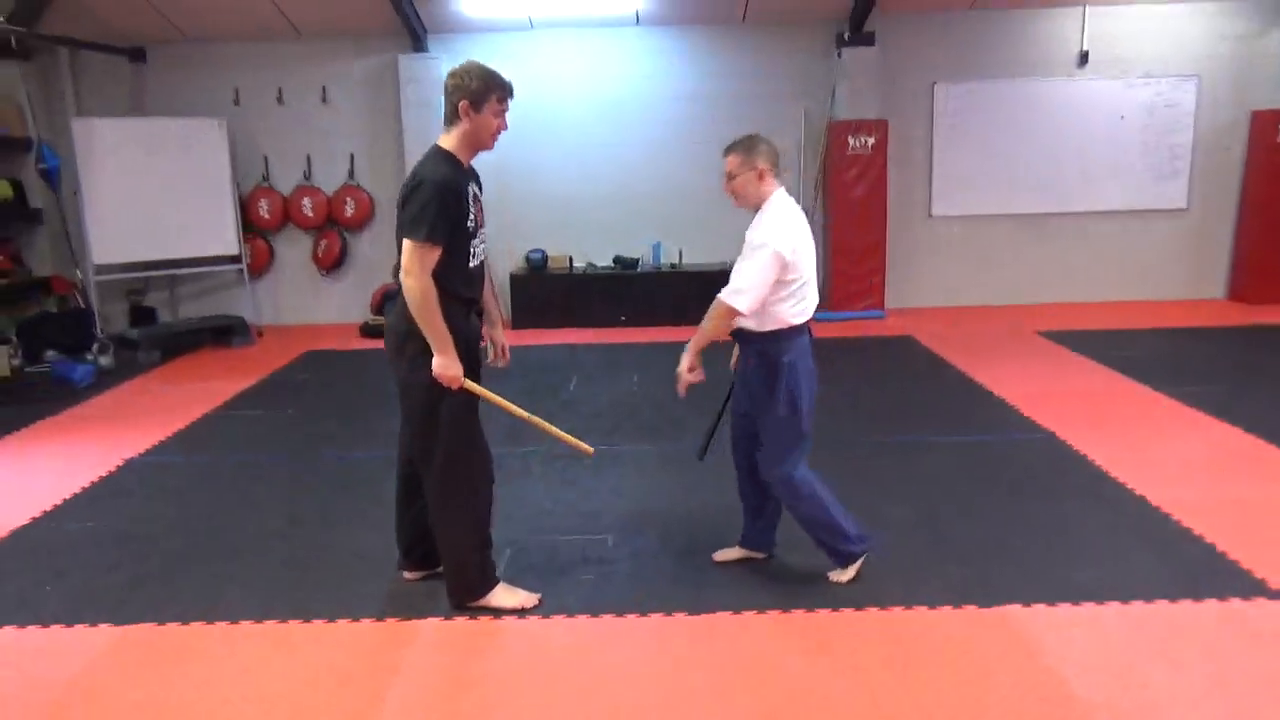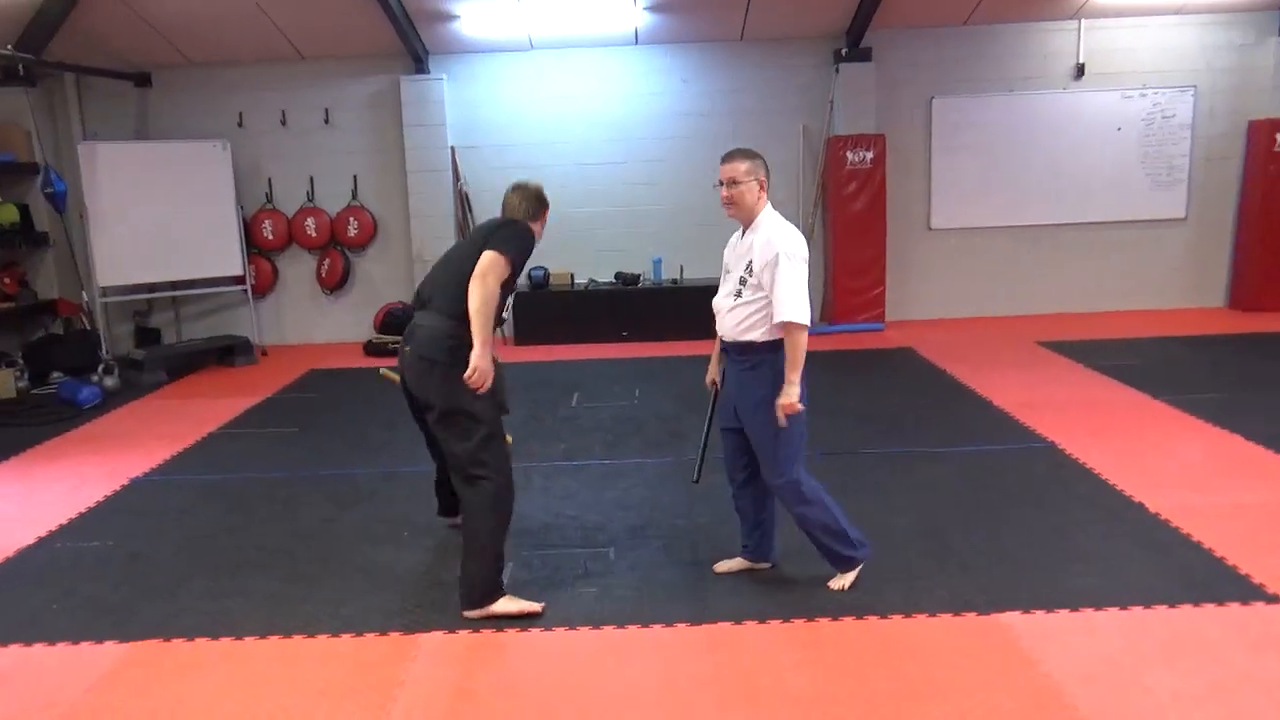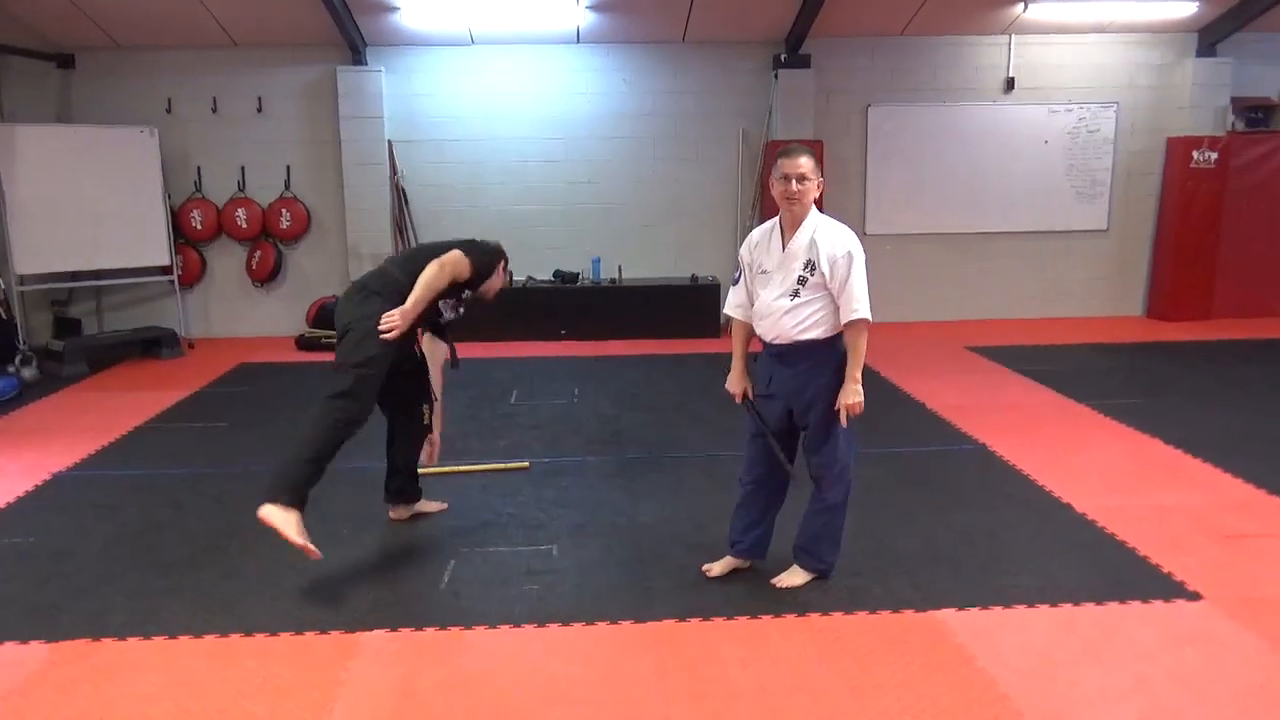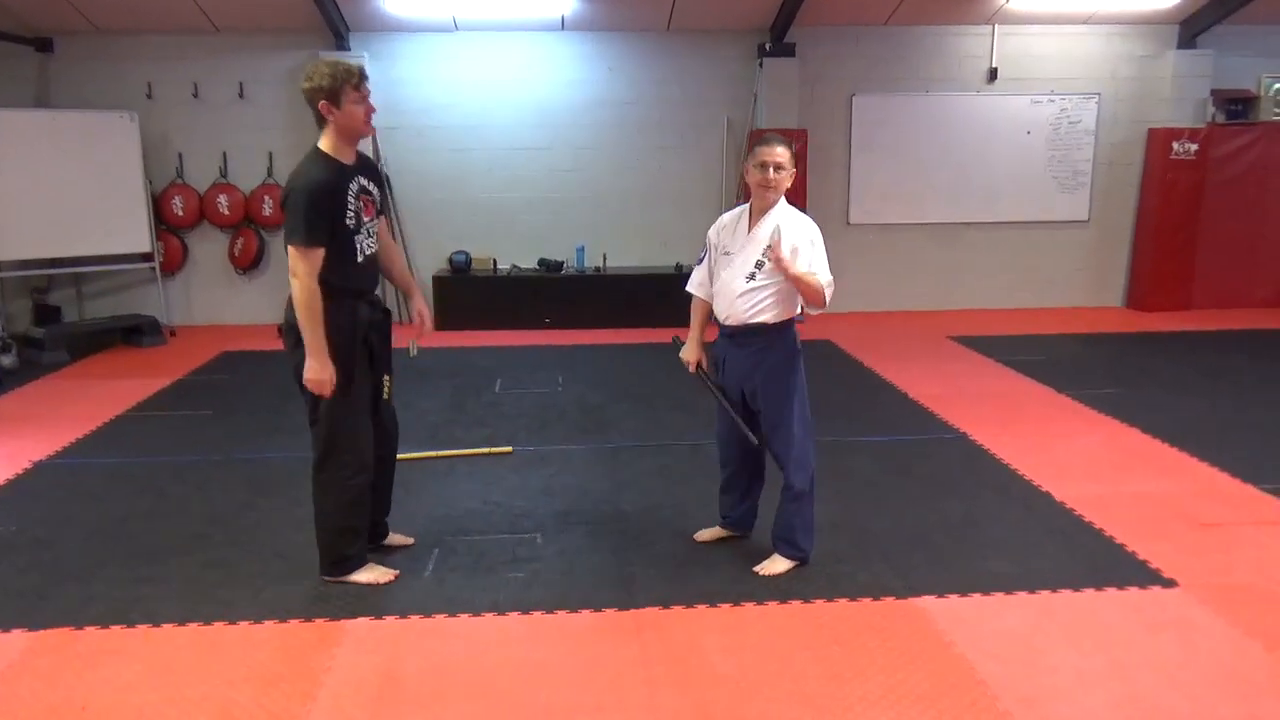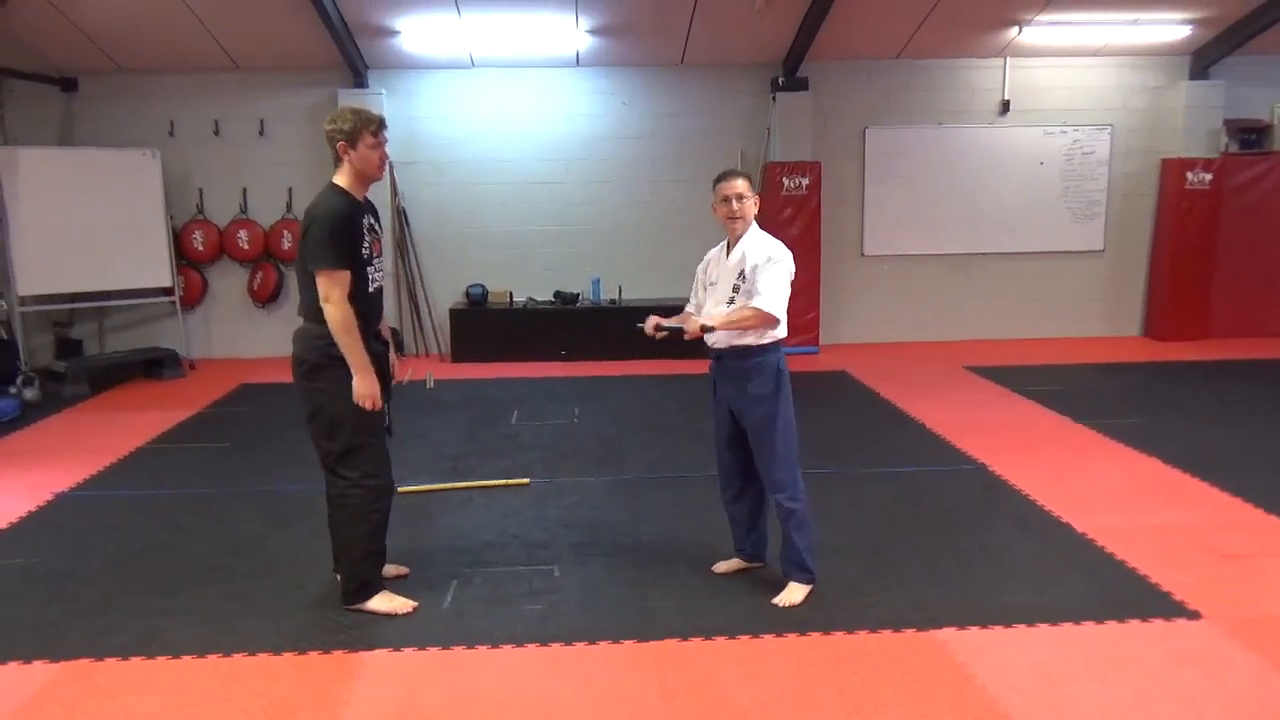
dt=1s
person 1, frame 1
left shoulder: (466, 175)
right shoulder: (435, 181)
right elbow: (415, 273)
left wrist: (492, 323)
right wrist: (443, 351)
left hip: (452, 330)
right hip: (429, 339)
left knee: (424, 449)
right knee: (460, 459)
left ankle: (420, 556)
right ankle: (474, 582)
person 1, frame 2
left shoulder: (485, 233)
right shoulder: (518, 234)
right elbow: (484, 280)
right wrist: (482, 349)
left hip: (418, 351)
right hip: (444, 354)
left knee: (458, 443)
right knee: (487, 467)
left ankle: (456, 505)
right ankle: (483, 594)
person 1, frame 3
left shoulder: (456, 299)
right shoulder: (485, 256)
left elbow: (433, 360)
right elbow: (444, 267)
left wrist: (432, 427)
right wrist: (409, 310)
right hip: (376, 311)
left knee: (412, 404)
right knee: (347, 402)
left ankle: (402, 497)
right ankle: (283, 503)
person 1, frame 4
left shoulder: (366, 168)
right shoulder: (312, 182)
right elbow: (302, 276)
left wrist: (414, 294)
right wrist: (316, 356)
left hip: (364, 320)
right hip: (326, 329)
left knee: (381, 431)
right knee: (343, 446)
left ankle: (371, 529)
right ankle: (342, 561)
person 1, frame 5
left shoulder: (363, 208)
right shoulder: (330, 213)
right elbow: (332, 300)
left wrist: (385, 348)
right wrist: (361, 371)
left hip: (357, 353)
right hip: (332, 361)
left knee: (354, 463)
right knee: (363, 470)
left ankle: (359, 561)
right ankle: (361, 587)
person 2, frame 1
left shoulder: (776, 229)
right shoulder: (774, 217)
left elbow: (734, 301)
left wrist: (692, 350)
right wrist: (744, 344)
left hip: (779, 356)
right hip: (764, 349)
left knee: (781, 465)
right knee: (748, 452)
left ankle: (849, 546)
right ankle: (756, 540)
person 2, frame 2
left shoulder: (780, 240)
right shoulder: (739, 240)
left elbow: (793, 319)
left wrist: (791, 385)
right wrist: (717, 361)
left hip: (769, 368)
right hip: (741, 363)
left knee: (784, 474)
right knee: (741, 467)
left ankle: (850, 553)
right ankle: (757, 551)
person 2, frame 3
left shoulder: (837, 241)
right shoulder: (757, 241)
left elbow: (856, 317)
right elbow: (742, 310)
left wrist: (853, 381)
right wrist: (738, 368)
left hip: (820, 365)
right hip: (772, 364)
left knee: (828, 469)
right knee: (761, 463)
left ankle: (813, 559)
right ankle: (743, 550)
person 2, frame 4
left shoulder: (798, 228)
right shoulder: (725, 225)
left elbow: (819, 301)
right elbow: (704, 286)
left wrist: (791, 273)
right wrist: (694, 340)
left hip: (773, 348)
right hip: (729, 346)
left knee: (790, 449)
right knee: (733, 443)
left ankle: (792, 546)
right ankle: (734, 520)
person 2, frame 5
left shoulder: (770, 252)
right shoulder: (713, 259)
left elbow: (767, 311)
right elbow: (699, 312)
left wrist: (710, 324)
right wrist: (667, 322)
left hip: (760, 368)
right hip: (724, 369)
left knee: (779, 472)
right knee: (734, 470)
left ankle: (800, 572)
right ankle: (749, 551)
